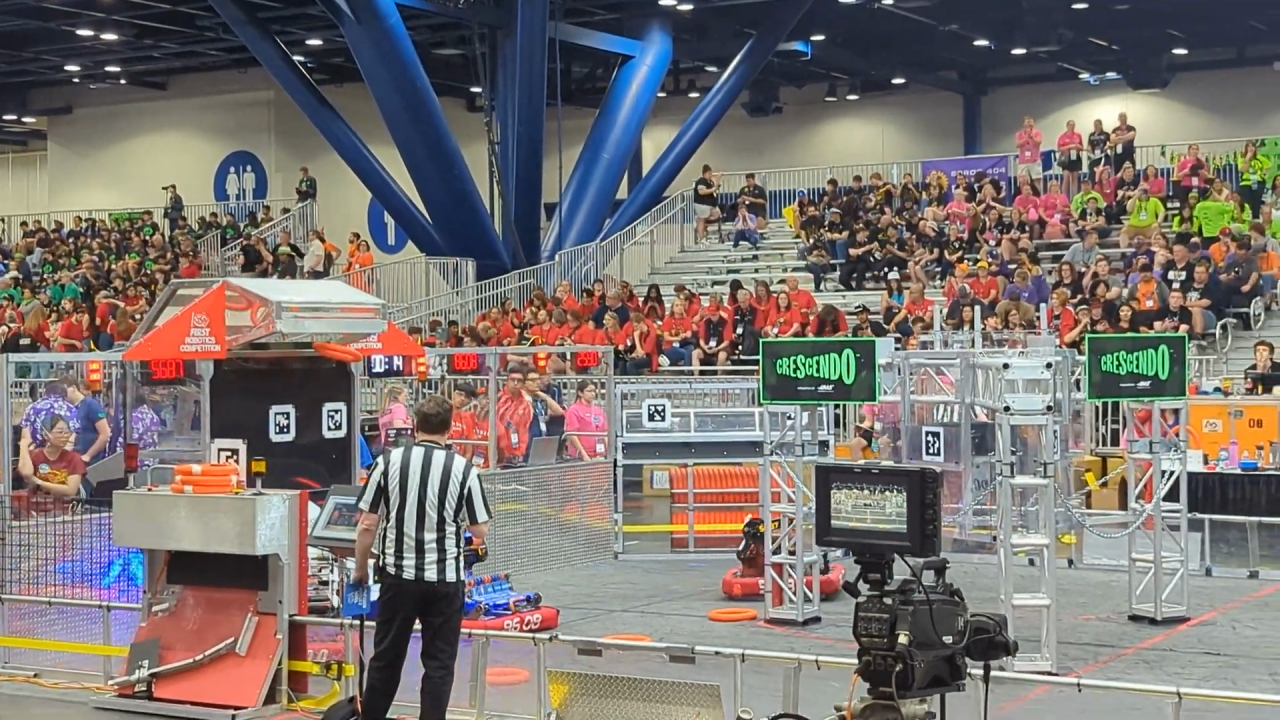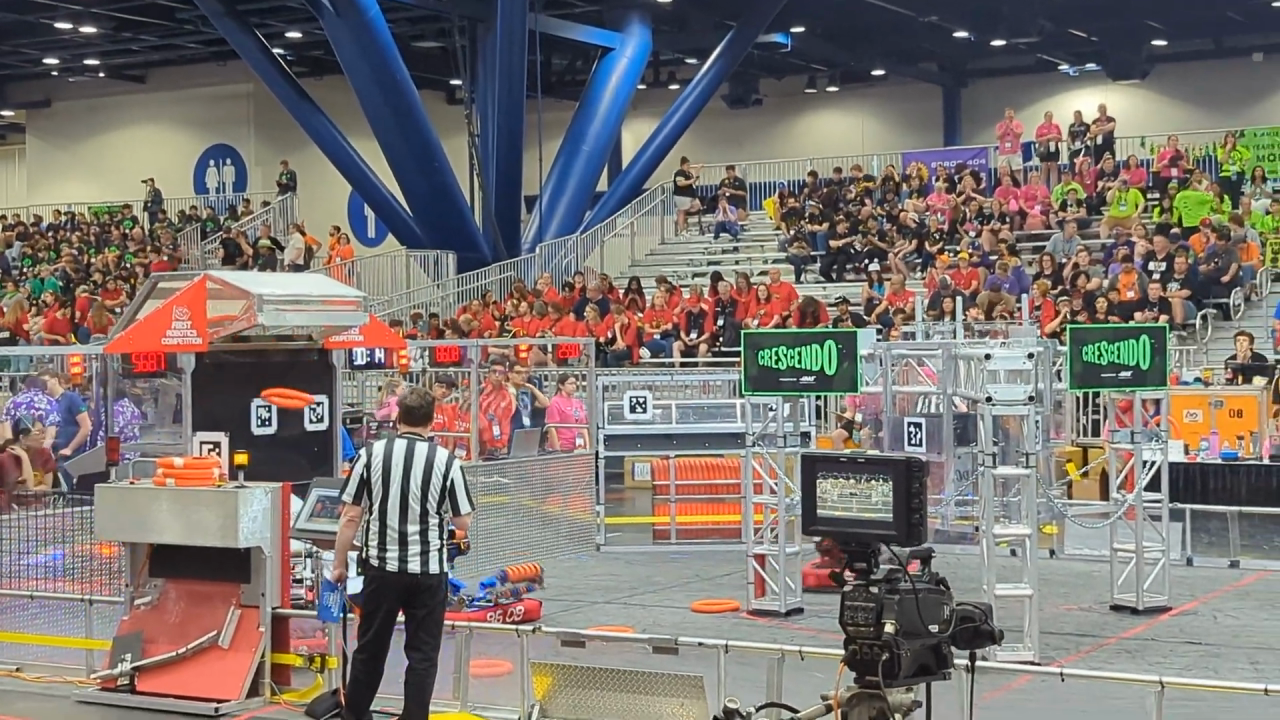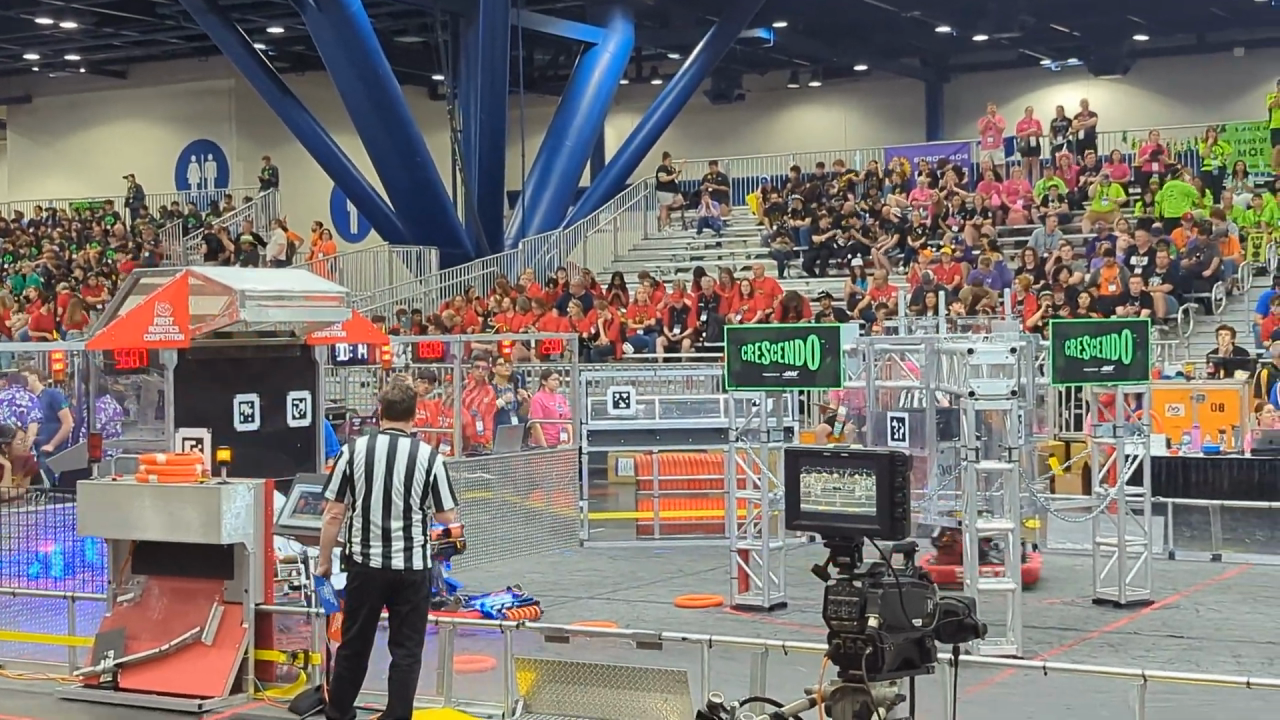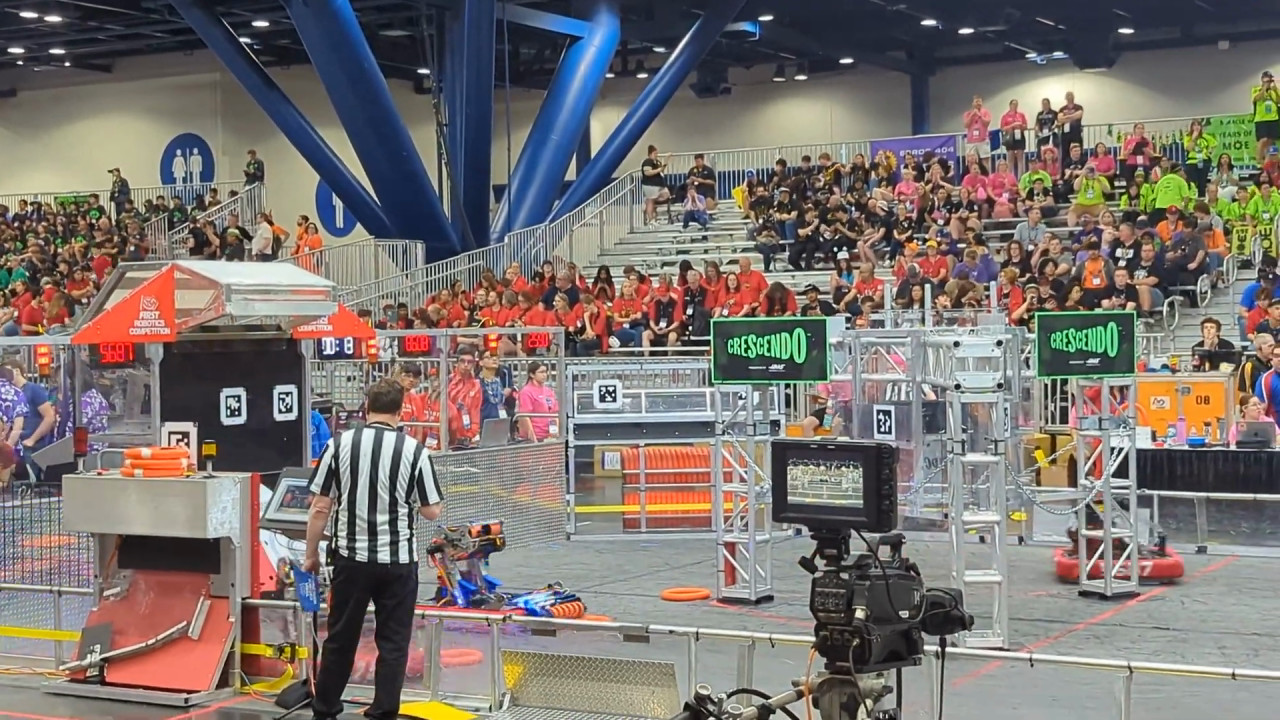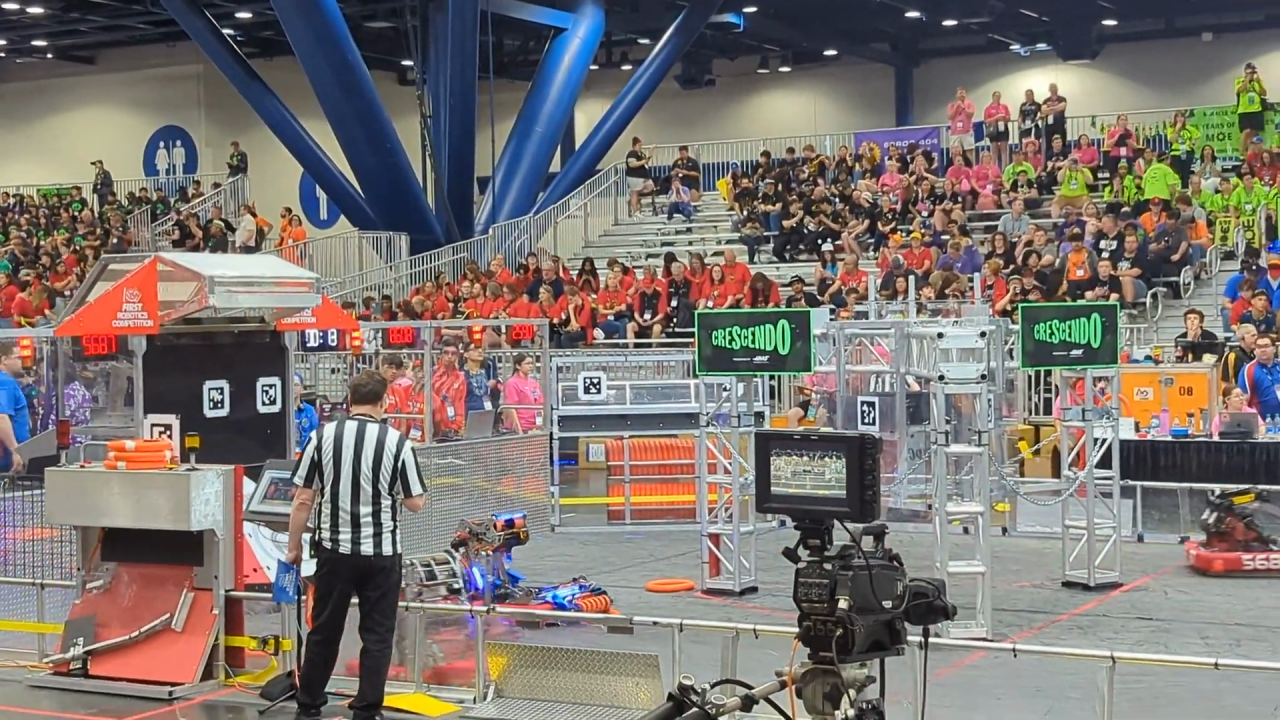
dt=0.3s
person 1, frame 1
left shoulder: (388, 462)
right shoulder: (463, 469)
left elbow: (367, 525)
right elbow: (480, 531)
left wrist: (360, 568)
left hip: (398, 575)
right hip: (444, 579)
left knee: (386, 656)
right knee: (439, 662)
person 1, frame 2
left shoulder: (371, 454)
right shoulder: (446, 460)
left elbow: (350, 517)
right elbow: (463, 522)
left wrist: (339, 564)
left hip: (381, 568)
right hip: (428, 571)
left knee: (369, 649)
right knee: (423, 654)
person 1, frame 3
left shoulder: (353, 450)
right shoulder: (429, 456)
left elbow: (334, 514)
right elbow: (446, 517)
left wrist: (324, 560)
left hip: (365, 564)
right hip: (411, 567)
left knee: (353, 645)
right knee: (406, 650)
person 1, frame 4
left shoulder: (339, 444)
right shoulder: (414, 450)
left elbow: (320, 508)
right elbow: (432, 512)
left wrist: (311, 554)
left hip: (350, 558)
right hip: (397, 561)
left knee: (339, 639)
right knee: (393, 643)
person 1, frame 5
left shoulder: (322, 436)
right shoulder: (397, 442)
left elbow: (303, 500)
right elbow: (416, 503)
left wrist: (294, 547)
left hip: (334, 550)
right hip: (381, 553)
left knee: (323, 630)
right knee: (377, 635)
